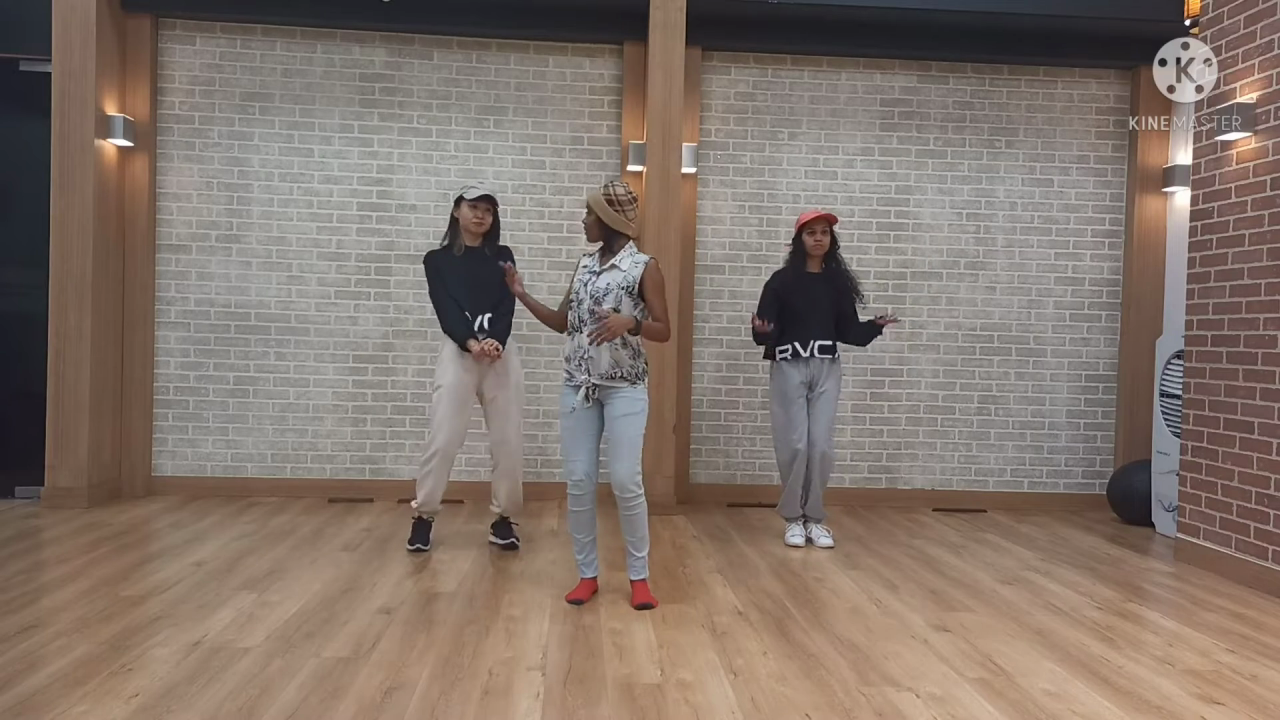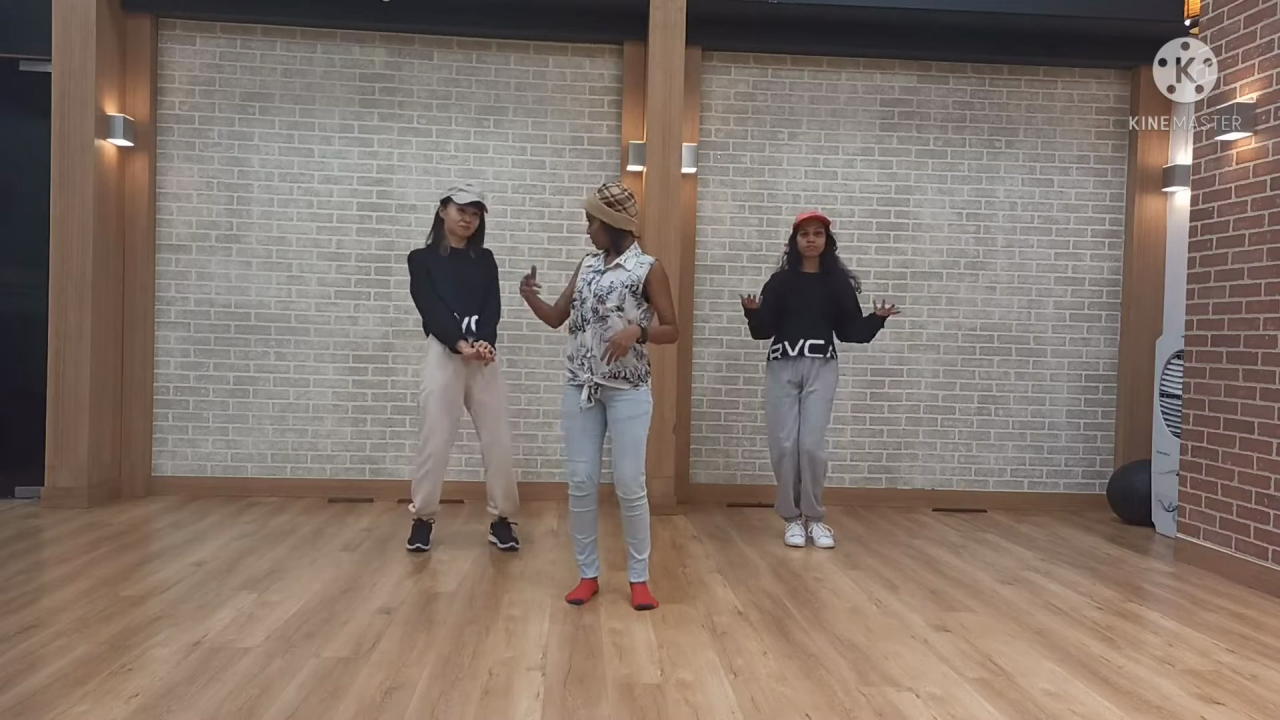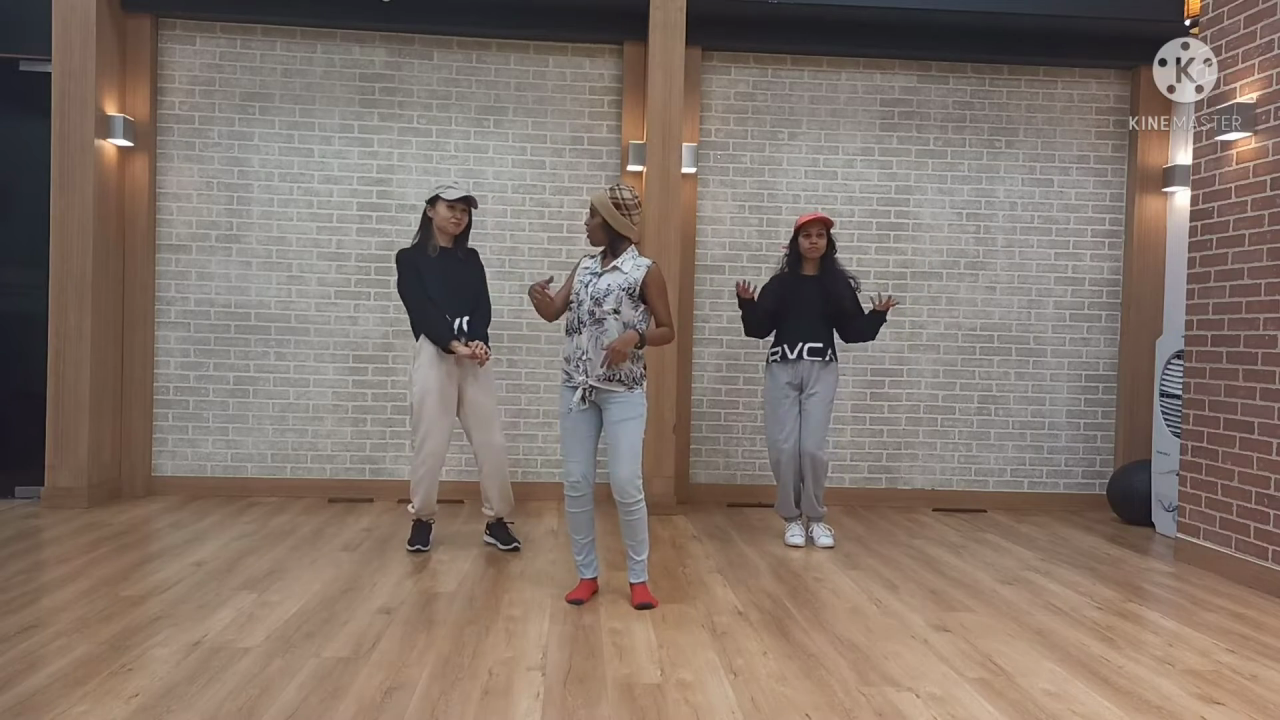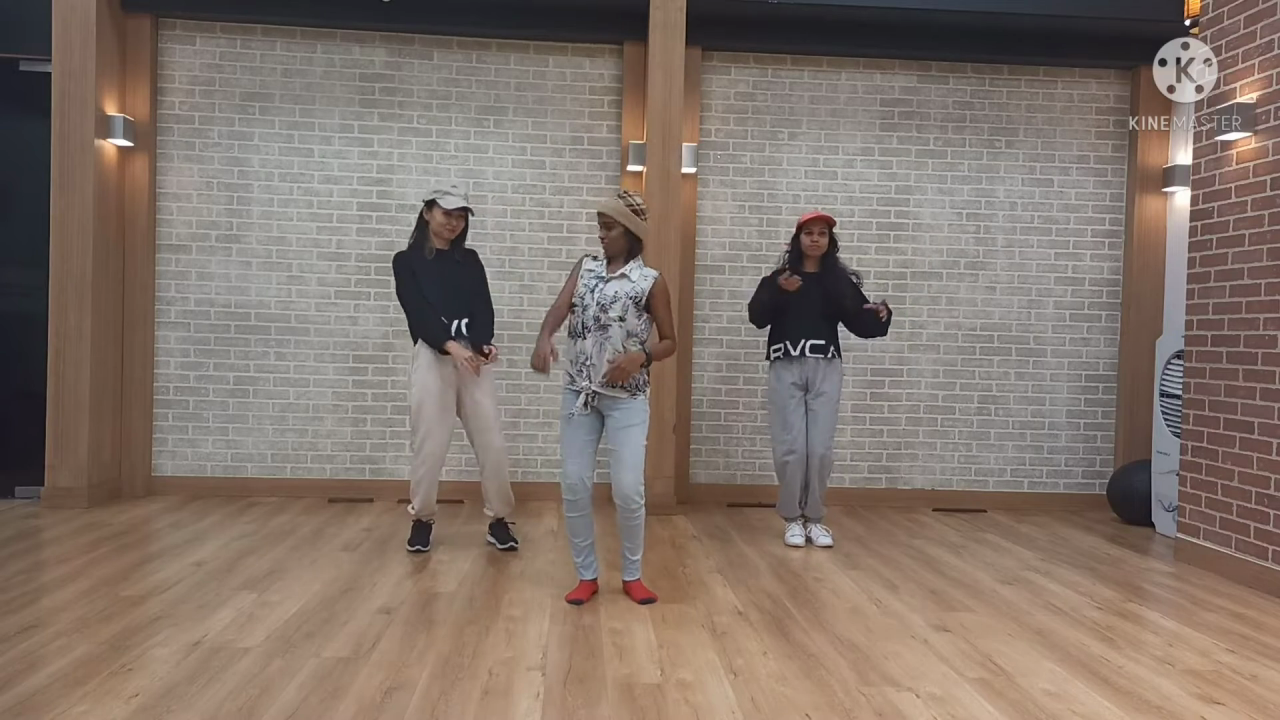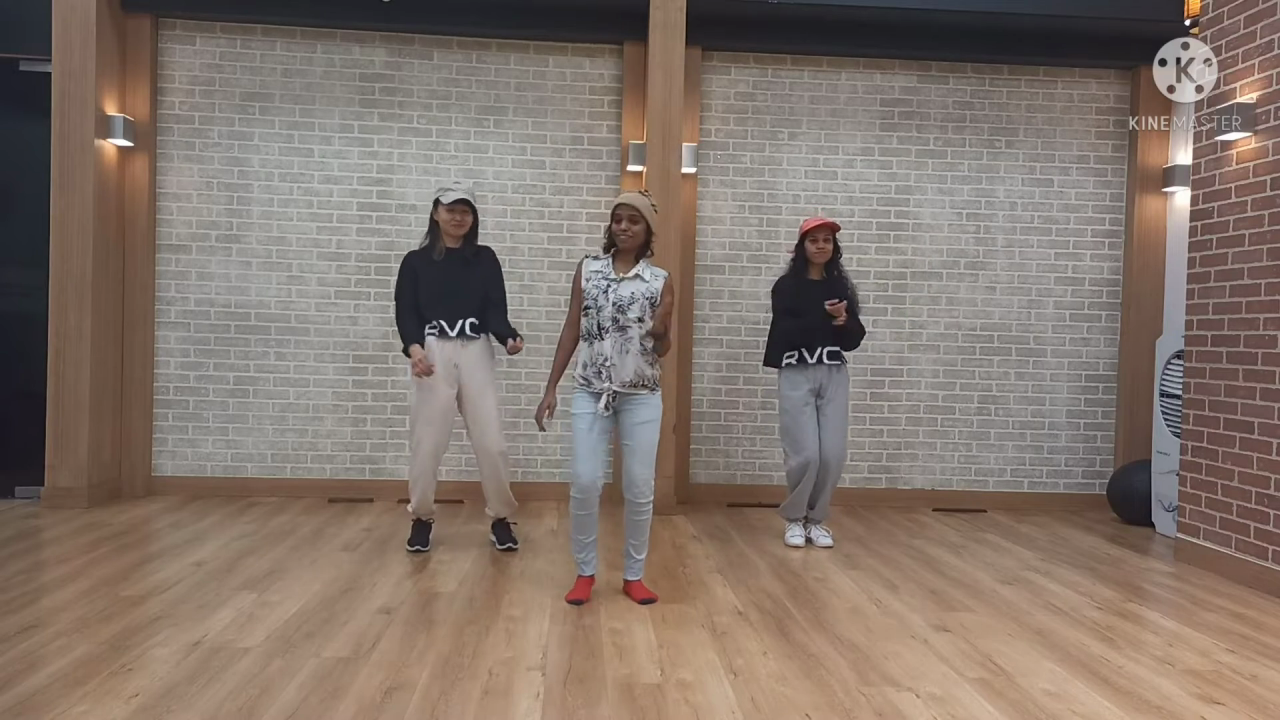
dt=0.2s
person 1, frame 1
left shoulder: (644, 267)
right shoulder: (585, 265)
left elbow: (663, 330)
right elbow: (560, 321)
left wrist: (630, 321)
right wrist: (521, 294)
left hip: (624, 387)
right hip: (577, 385)
left knee: (625, 481)
right knee: (578, 480)
left ankle: (639, 576)
right ankle: (588, 574)
person 1, frame 2
left shoulder: (648, 268)
right shoulder: (587, 265)
left elbow: (671, 330)
right elbow: (556, 317)
left wrist: (637, 332)
right wrist: (530, 296)
left hip: (628, 389)
right hip: (581, 385)
left knee: (629, 483)
right knee: (580, 481)
left ankle: (639, 578)
right ankle: (588, 574)
person 1, frame 3
left shoulder: (645, 271)
right shoulder: (584, 266)
left elbow: (667, 330)
right elbow: (552, 310)
left wrist: (634, 338)
right wrist: (537, 293)
left hip: (623, 390)
right hip: (576, 386)
left knee: (625, 484)
right knee: (577, 482)
left ankle: (638, 578)
right ankle: (587, 574)
person 1, frame 4
left shoulder: (652, 282)
right shoulder: (585, 267)
left elbow: (668, 343)
right elbow: (558, 311)
left wrist: (640, 357)
right wrist: (543, 339)
left hip: (627, 397)
right hip: (578, 391)
left knee: (627, 490)
right knee: (574, 486)
left ankle: (632, 575)
right ankle: (586, 575)
person 1, frame 5
left shoulder: (659, 280)
right shoulder: (588, 269)
left elbow: (662, 348)
right elbow: (572, 331)
left wrist: (663, 330)
right wrist: (550, 388)
left hip: (640, 395)
right hip: (589, 390)
left knee: (639, 489)
right knee: (585, 483)
left ankle: (633, 575)
right ankle: (585, 572)
person 2, frame 1
left shoulder: (502, 256)
right shoulder: (437, 259)
left elbow: (506, 305)
right elbow: (445, 308)
left wrist: (495, 341)
right wrist: (472, 343)
left hip: (499, 351)
right hip: (456, 351)
left knee: (507, 440)
right knee: (444, 437)
left ankle: (503, 519)
right ankle: (423, 517)
person 2, frame 2
left shoulder: (485, 260)
right shoulder: (422, 259)
left elbow: (492, 308)
right elbow: (431, 309)
left wrist: (485, 342)
right wrist: (461, 346)
left hip: (482, 356)
right hip: (442, 354)
left knee: (498, 440)
right knee: (434, 441)
left ankle: (501, 520)
right ankle: (423, 519)
person 2, frame 3
left shoulder: (471, 259)
right shoulder: (410, 258)
left elbow: (482, 307)
right elbow: (421, 309)
left wrist: (479, 341)
right wrist: (455, 345)
left hip: (472, 355)
right hip: (433, 353)
left knee: (491, 441)
right knee: (430, 442)
left ankle: (497, 521)
right ankle: (422, 519)
person 2, frame 4
left shoulder: (470, 261)
right shoulder: (407, 261)
left elbow: (482, 308)
right elbow: (417, 312)
left wrist: (485, 344)
right wrist: (449, 347)
left hip: (472, 356)
right hip: (432, 356)
left knee: (492, 443)
right knee: (429, 444)
left ankle: (499, 521)
right ankle: (422, 520)
person 2, frame 5
left shoulder: (485, 259)
right shoulder: (416, 262)
left elbow: (495, 307)
right elbow: (406, 312)
left wrist: (508, 337)
right wrist: (414, 349)
left hip: (476, 353)
right hip: (433, 353)
left knee: (491, 443)
right knee: (426, 443)
left ankle: (500, 520)
right ankle: (422, 520)
person 3, frame 1
left shoulder: (839, 282)
right shoulder: (782, 280)
left elbow: (846, 330)
right elbow: (768, 328)
left wrist: (875, 326)
right wrist: (760, 330)
left hip: (826, 369)
right hip: (788, 367)
left knee: (821, 446)
right knee: (792, 445)
left ankle: (815, 518)
right ankle: (793, 518)
person 3, frame 2
left shoulder: (839, 282)
right shoulder: (780, 281)
left elbow: (849, 330)
right elbow: (764, 329)
left wrist: (877, 319)
right wrist: (753, 311)
left hip: (821, 368)
right hip: (782, 367)
left knee: (811, 445)
right knee: (784, 446)
left ankle: (815, 517)
right ankle: (792, 518)
person 3, frame 3
left shoulder: (839, 284)
right shoulder: (780, 283)
left elbow: (852, 330)
right elbow: (757, 329)
left wrist: (878, 314)
right wrist: (747, 303)
left hip: (821, 370)
right hip: (782, 369)
left knee: (812, 447)
right knee: (783, 447)
left ankle: (815, 518)
right ankle: (792, 518)
person 3, frame 4
left shoulder: (841, 280)
right shoulder: (779, 278)
left elbow: (863, 325)
right elbow: (757, 316)
left wrist: (881, 316)
right wrist: (779, 292)
left hip: (826, 368)
right hip: (786, 367)
left knee: (820, 448)
right knee: (789, 447)
left ankle: (814, 518)
right ankle: (792, 518)
person 3, frame 5
left shoulder: (839, 287)
right shoulder: (787, 286)
left elbow: (854, 339)
right elbow: (786, 333)
left wrist: (844, 322)
right wrist: (824, 316)
left hip: (834, 375)
right hip: (796, 375)
left knee: (834, 455)
right knee: (806, 454)
left ankle: (816, 519)
right ankle: (794, 518)
